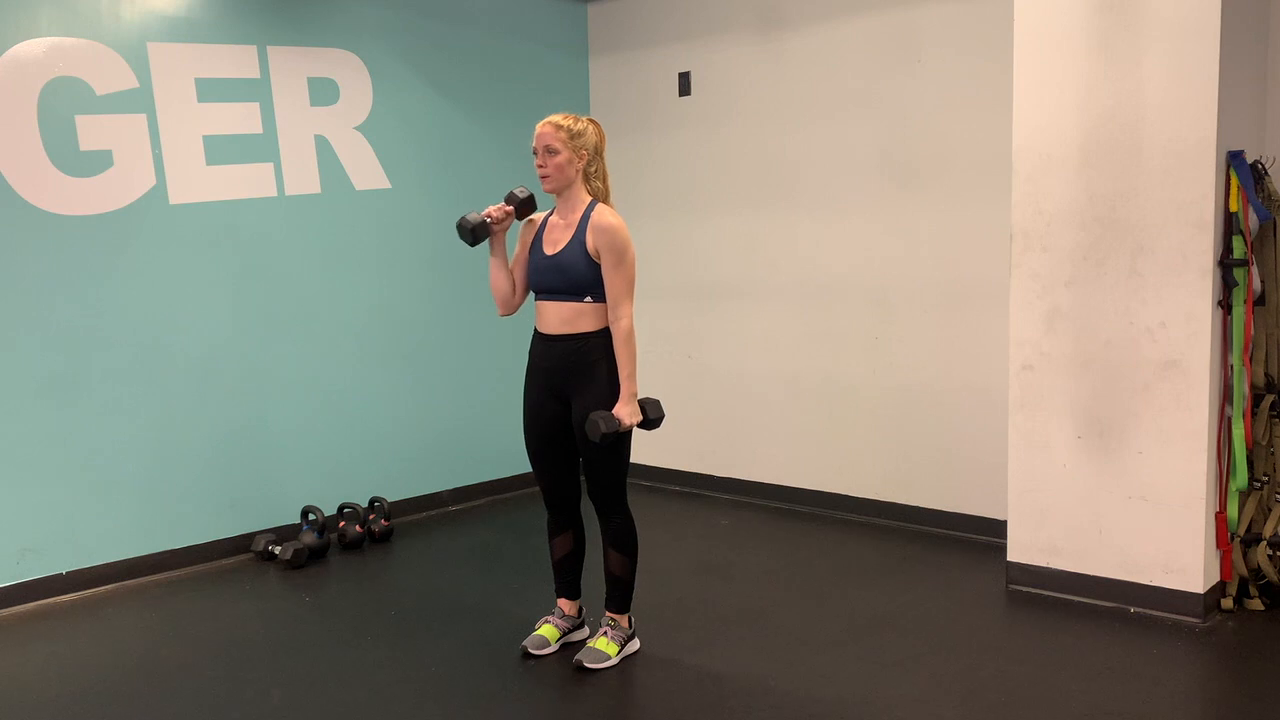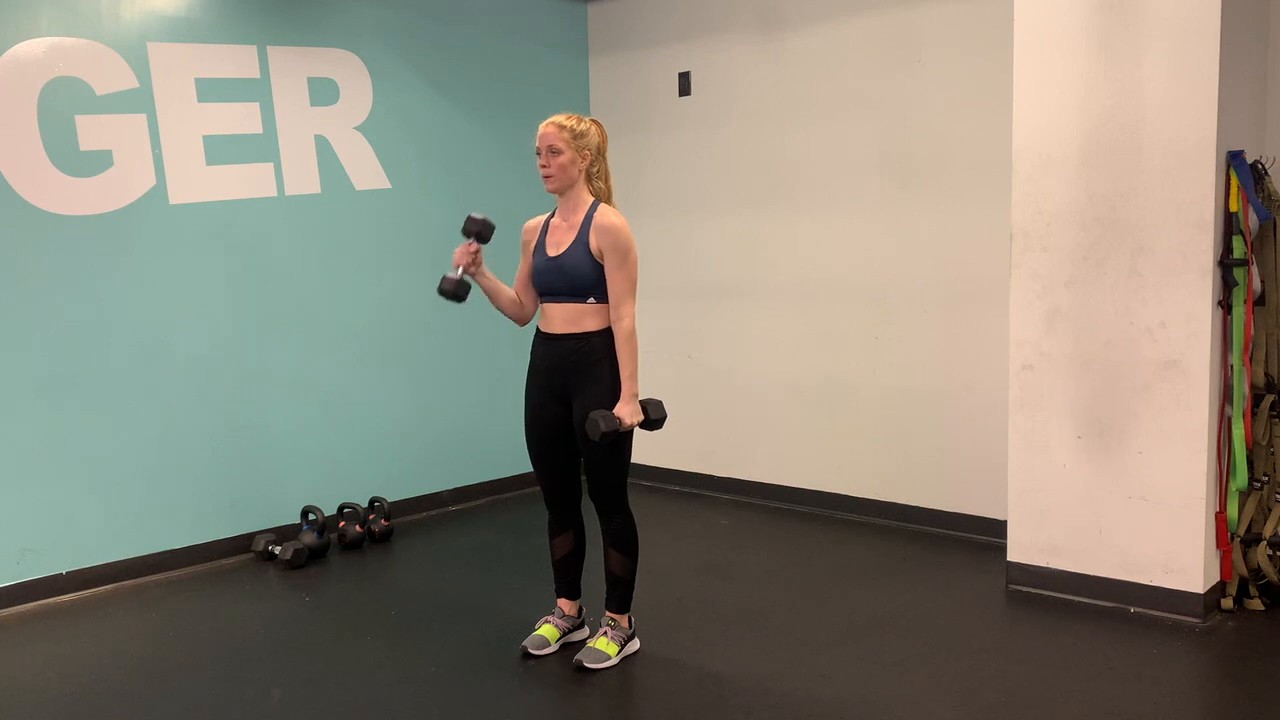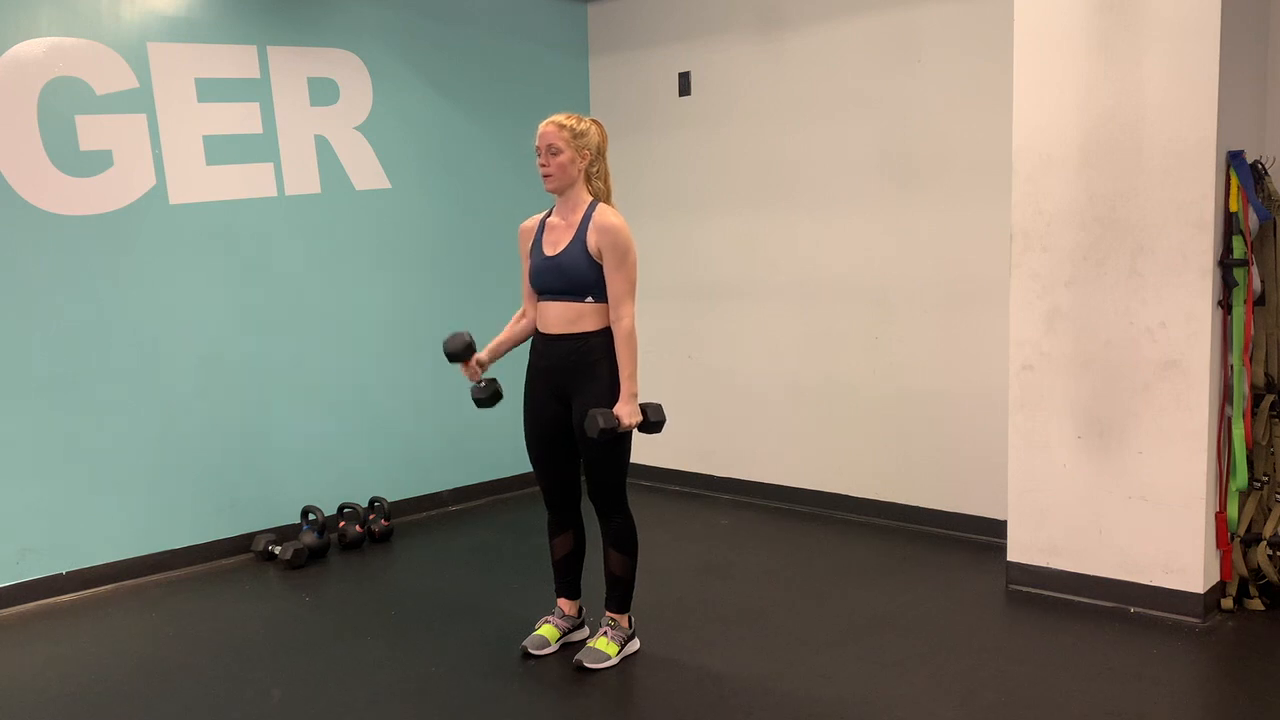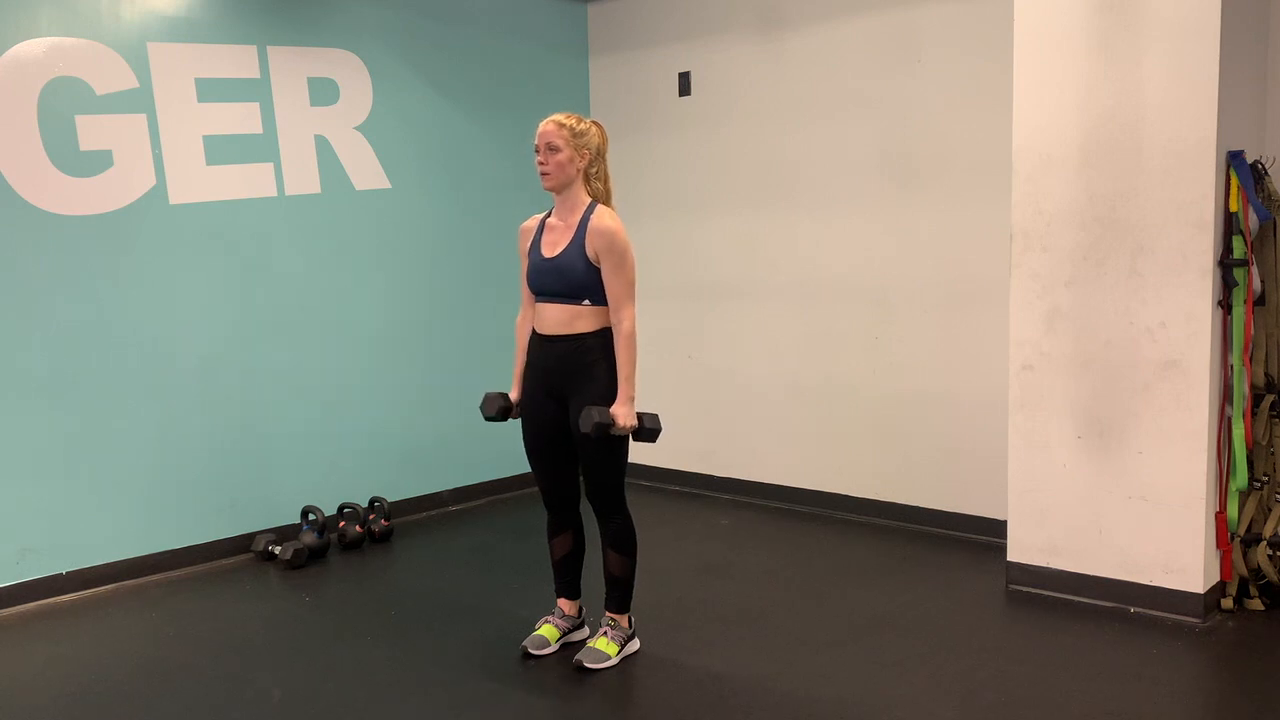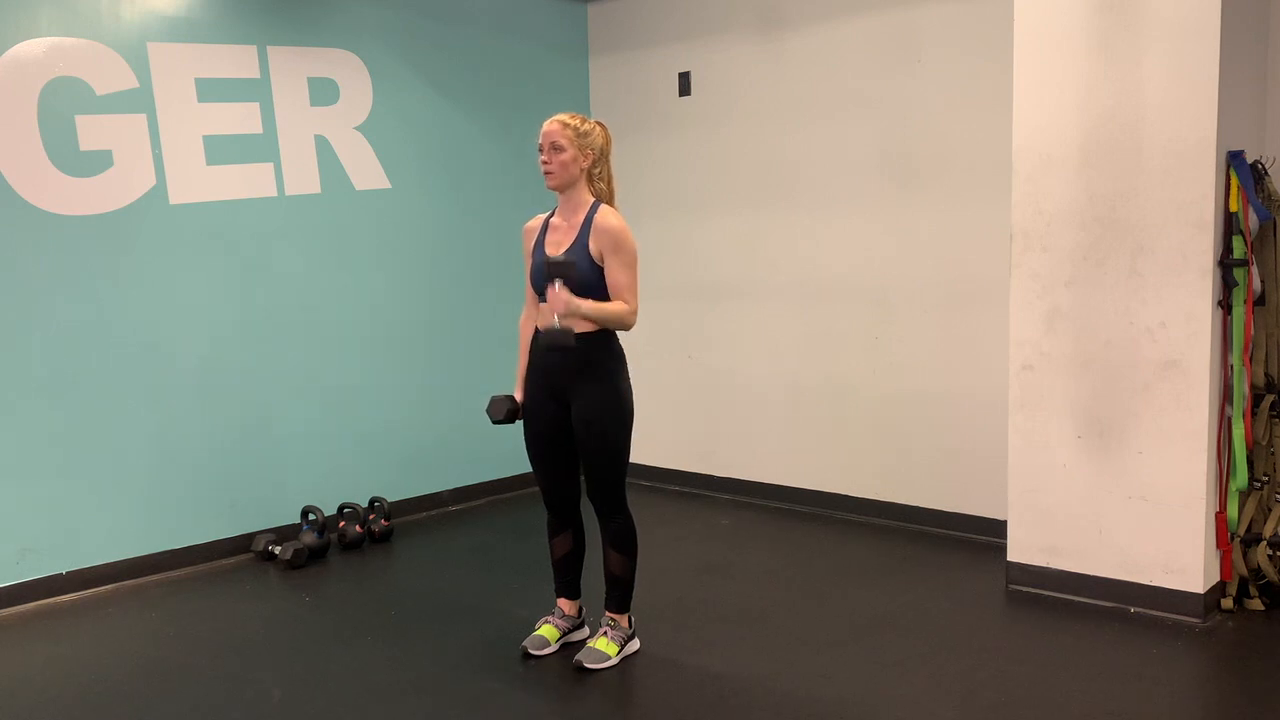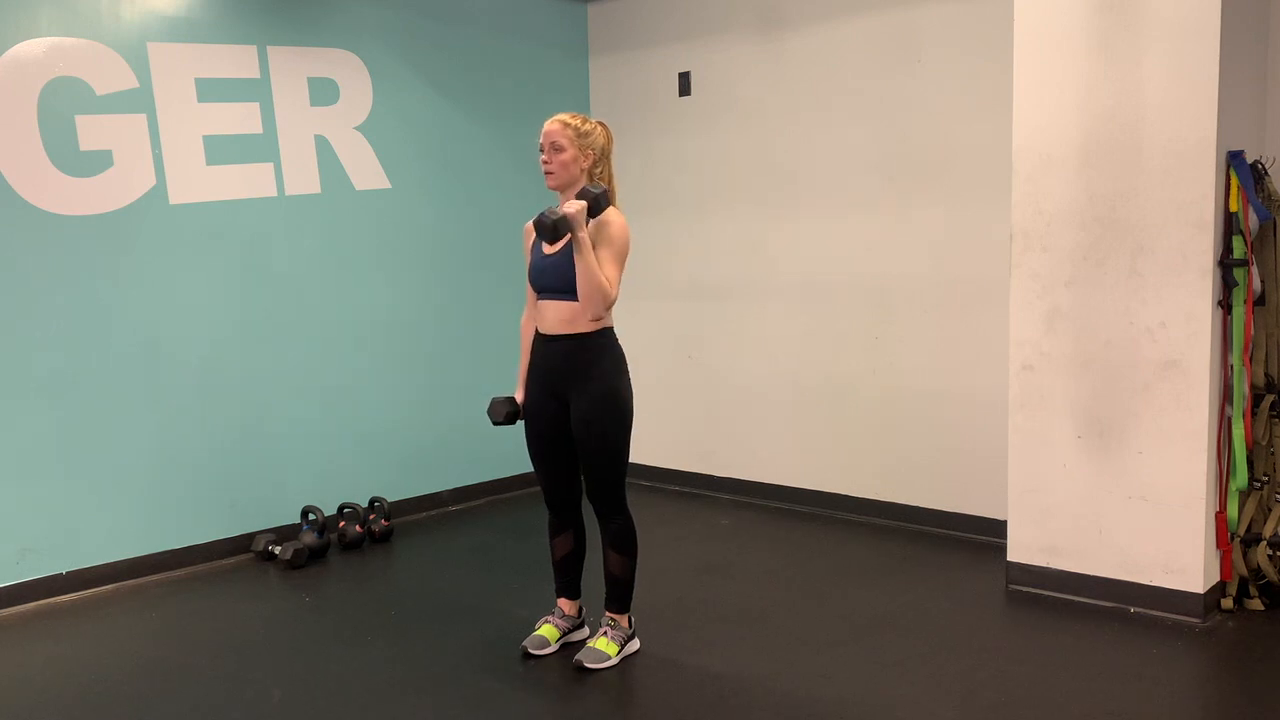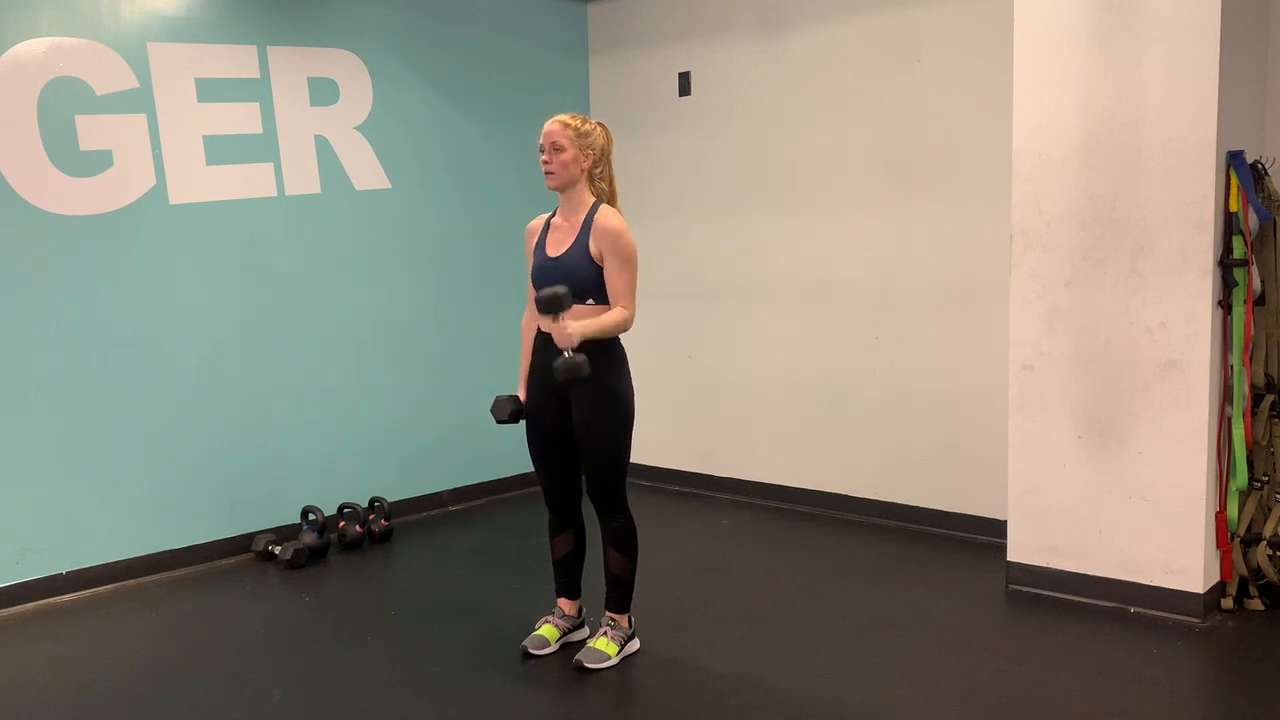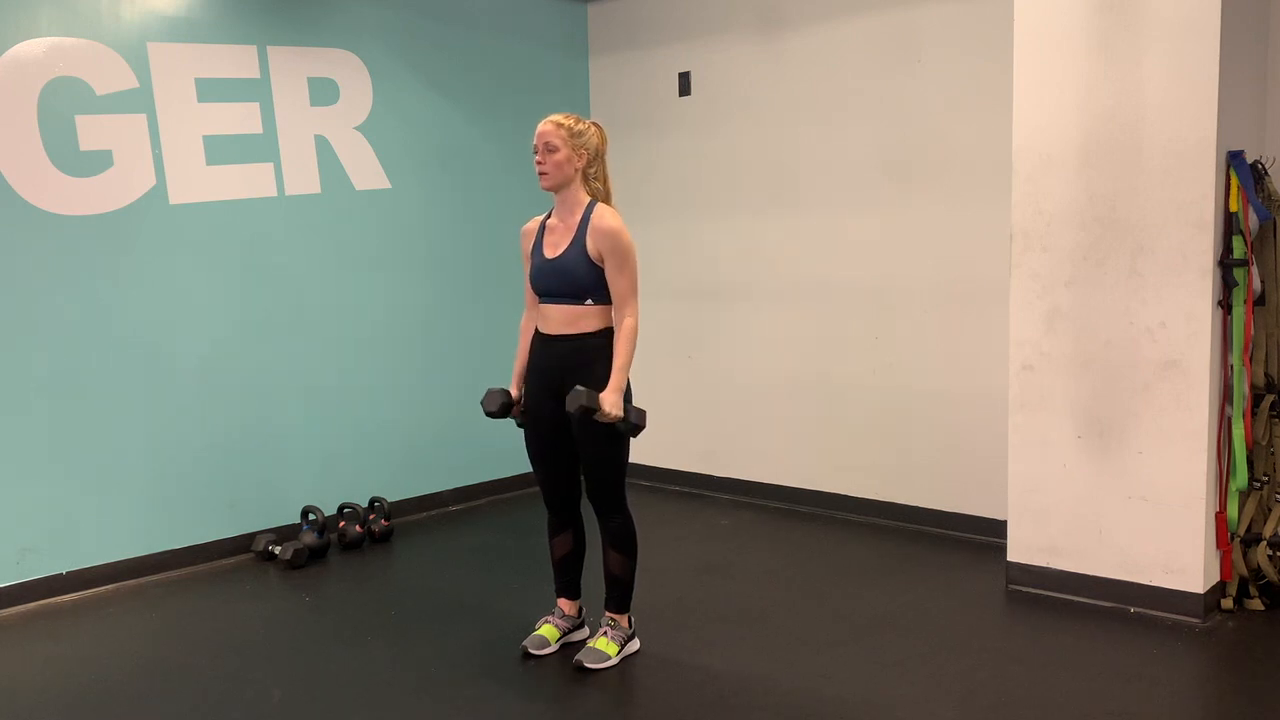
dt=0.5s
person 1, frame 1
left shoulder: (605, 224)
right shoulder: (534, 226)
left elbow: (622, 316)
right elbow: (507, 303)
left wrist: (628, 394)
right wrist: (496, 242)
left hip: (594, 368)
right hip: (543, 368)
left knee: (607, 500)
right knee: (557, 498)
left ankle: (619, 624)
right ankle: (567, 611)
person 1, frame 2
left shoulder: (608, 225)
right shoulder: (535, 229)
left elbow: (624, 316)
right elbow: (522, 310)
left wrist: (629, 394)
right wrist: (479, 273)
left hip: (596, 367)
right hip: (545, 367)
left knee: (608, 499)
right knee: (557, 498)
left ankle: (619, 623)
right ankle: (567, 611)
person 1, frame 3
left shoulder: (607, 225)
right shoulder: (531, 230)
left elbow: (623, 316)
right elbow: (529, 310)
left wrist: (629, 394)
right wrist: (487, 355)
left hip: (594, 368)
right hip: (544, 370)
left knee: (608, 499)
right knee: (557, 498)
left ankle: (619, 624)
right ankle: (567, 611)
person 1, frame 4
left shoulder: (603, 226)
right shoulder: (531, 230)
left elbow: (624, 318)
left wrist: (625, 396)
right wrist: (516, 382)
left hip: (591, 368)
right hip: (543, 371)
left knee: (606, 500)
right knee: (556, 499)
left ankle: (619, 623)
right ankle: (567, 611)
person 1, frame 5
left shoulder: (608, 225)
right shoulder: (535, 230)
left elbow: (627, 313)
right elbow: (530, 311)
left wrist: (580, 306)
right wrist: (520, 381)
left hip: (596, 369)
right hip: (546, 371)
left knee: (607, 500)
right knee: (556, 498)
left ankle: (619, 624)
right ankle: (567, 611)
person 1, frame 6
left shoulder: (607, 222)
right shoulder: (535, 229)
left elbow: (597, 305)
left wrist: (581, 232)
right wrist: (521, 382)
left hip: (595, 367)
right hip: (546, 369)
left knee: (607, 500)
right knee: (558, 499)
left ankle: (619, 623)
right ankle: (567, 611)
person 1, frame 7
left shoulder: (608, 225)
right shoulder: (537, 229)
left elbow: (624, 312)
left wrist: (580, 328)
right wrist: (523, 381)
left hip: (597, 370)
right hip: (547, 372)
left knee: (607, 500)
right knee: (558, 498)
left ankle: (619, 624)
right ankle: (566, 611)
person 1, frame 8
left shoulder: (605, 225)
right shoulder: (532, 231)
left elbow: (627, 315)
left wrist: (615, 387)
right wrist: (517, 379)
left hip: (592, 367)
right hip: (545, 370)
left knee: (607, 500)
right knee: (557, 499)
left ankle: (620, 623)
right ankle: (567, 611)
